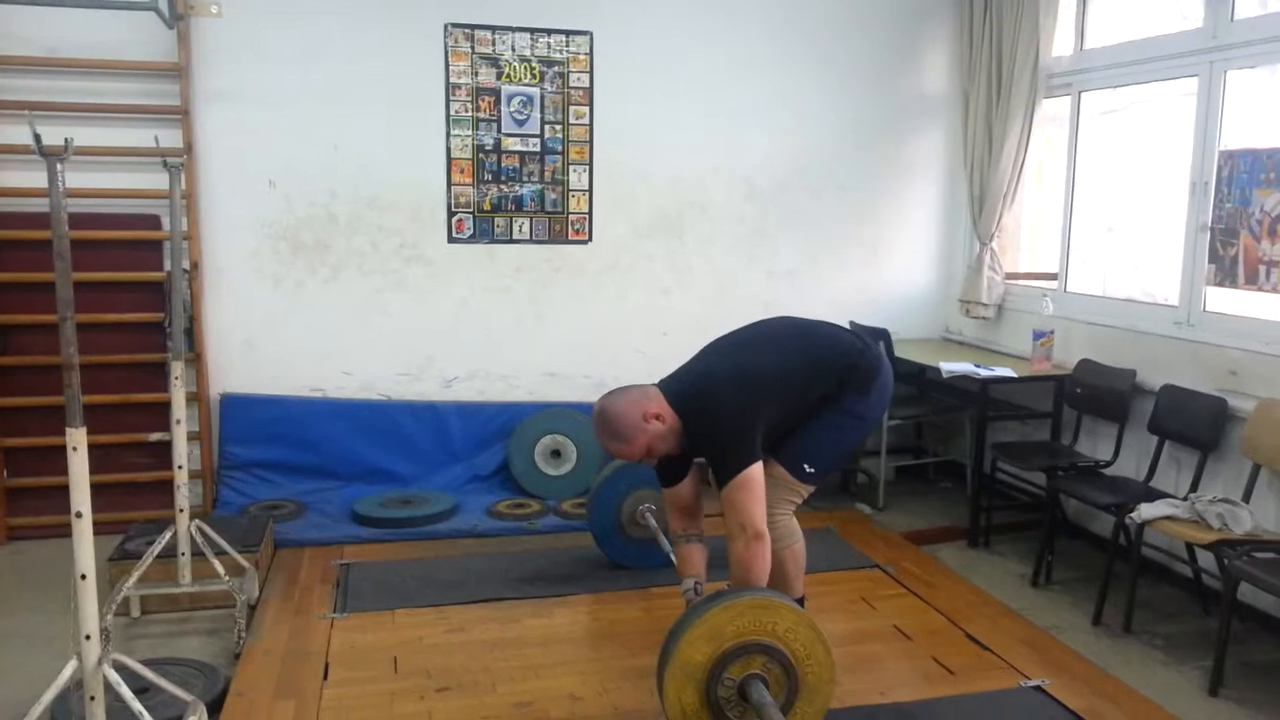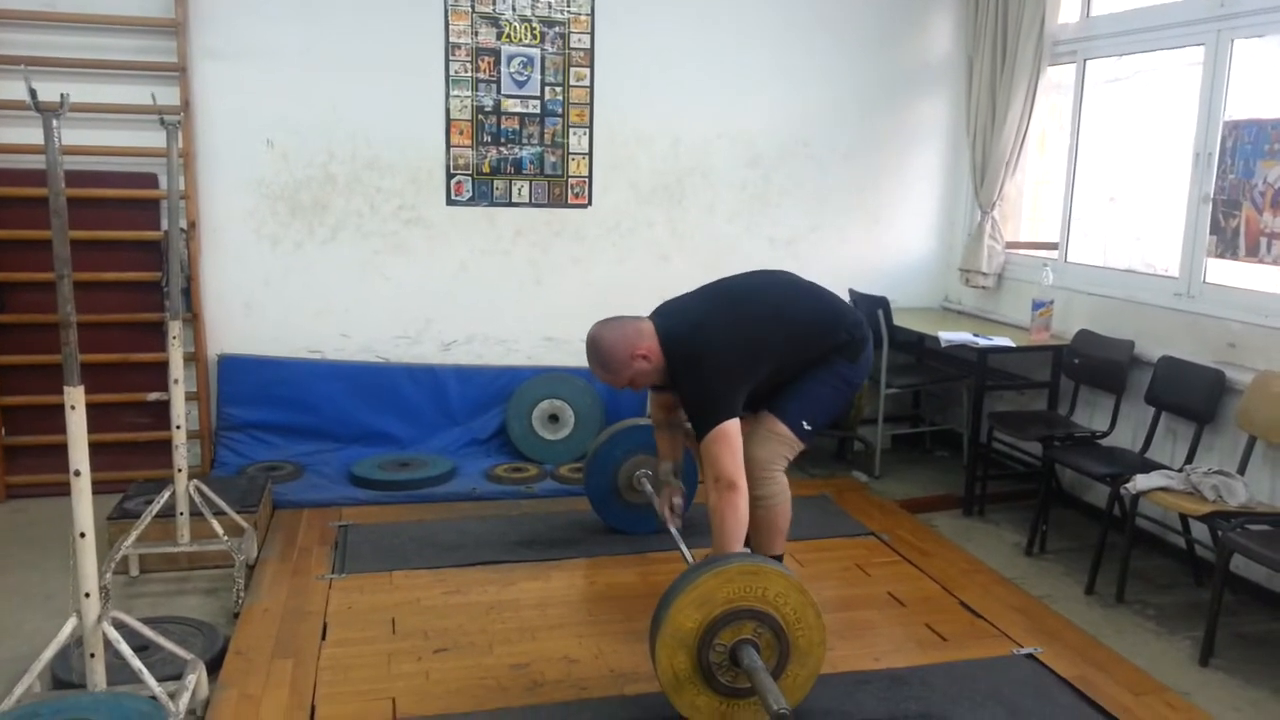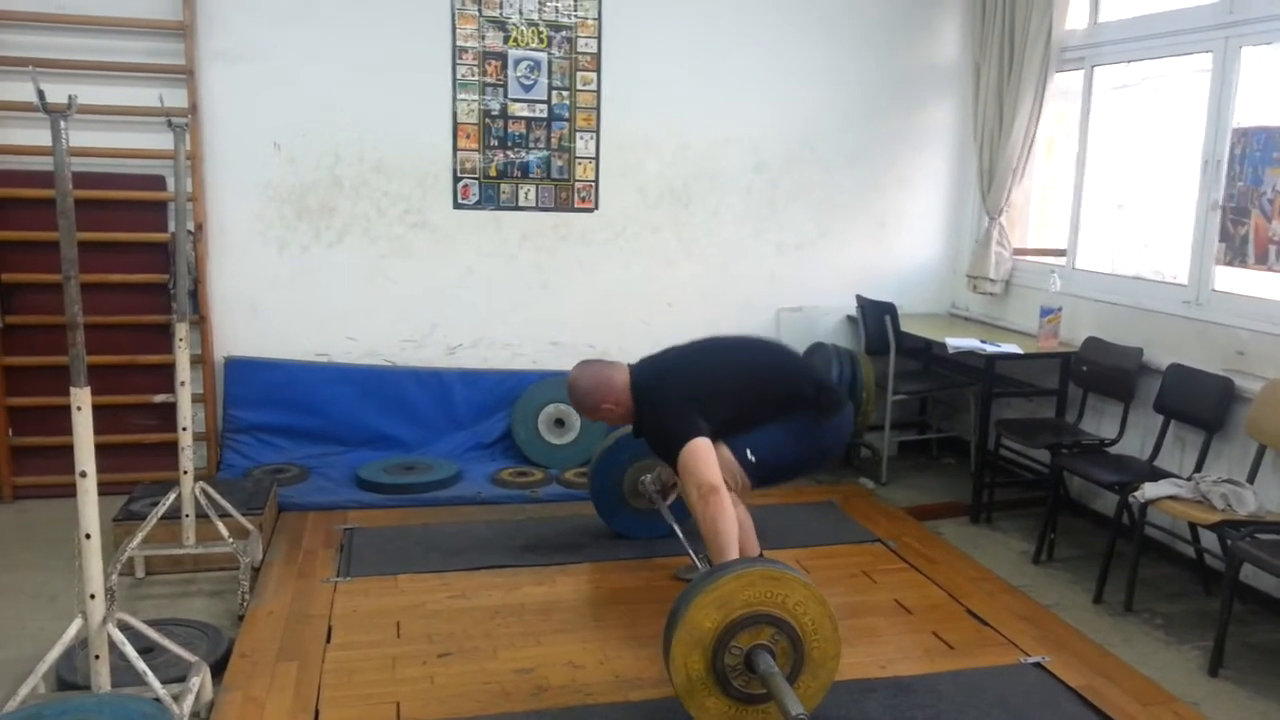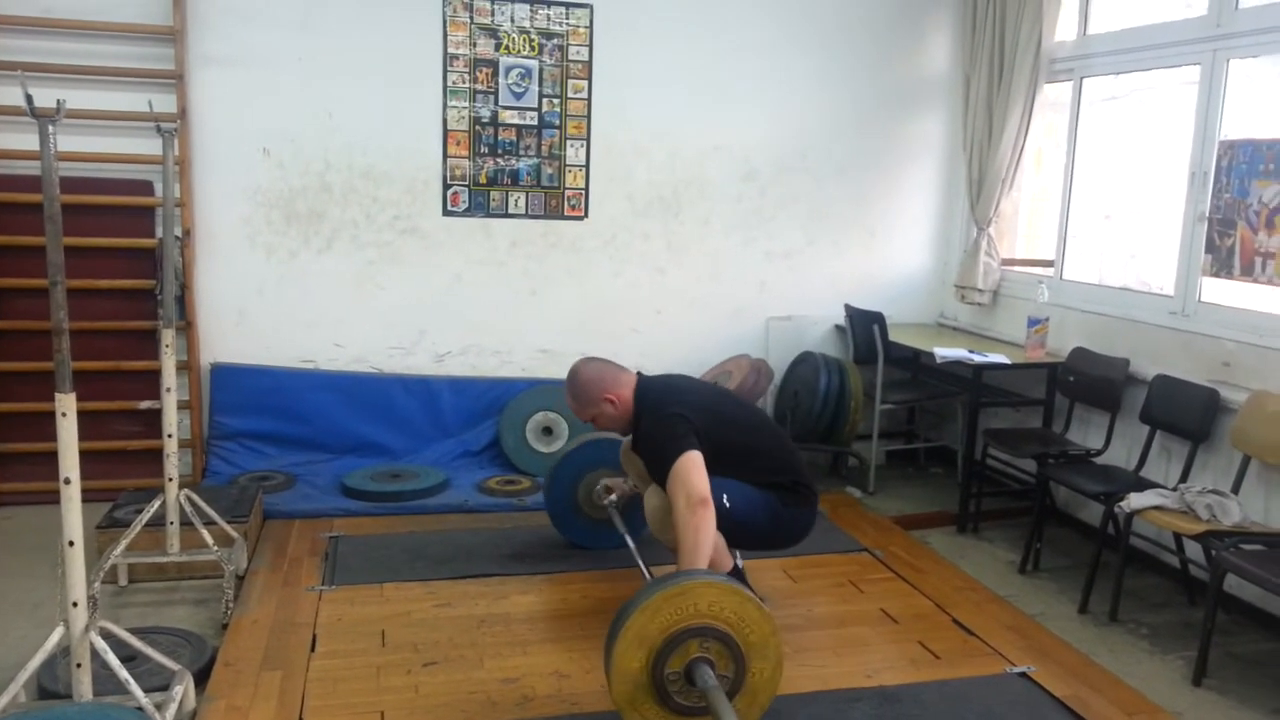
dt=0.7s
person 1, frame 1
left shoulder: (719, 419)
right shoulder: (670, 410)
left elbow: (750, 532)
right elbow: (685, 518)
right wrist: (694, 598)
left hip: (857, 381)
right hip: (803, 377)
left knee: (769, 504)
right knee: (736, 487)
person 1, frame 2
left shoulder: (705, 364)
right shoulder: (659, 331)
left elbow: (726, 482)
right elbow: (667, 406)
right wrist: (668, 475)
left hip: (841, 348)
right hip: (789, 339)
left knee: (761, 460)
right knee: (721, 449)
right ankle: (748, 554)
person 1, frame 3
left shoulder: (664, 406)
right shoulder: (649, 379)
left elbow: (708, 491)
left hip: (821, 416)
right hip: (800, 400)
left knee: (708, 480)
right ankle: (727, 561)
person 1, frame 4
left shoulder: (664, 420)
right shoulder: (656, 394)
left elbow: (696, 504)
right wrist: (633, 485)
left hip: (785, 507)
left knee: (663, 505)
right knee: (635, 453)
right ankle: (724, 560)
